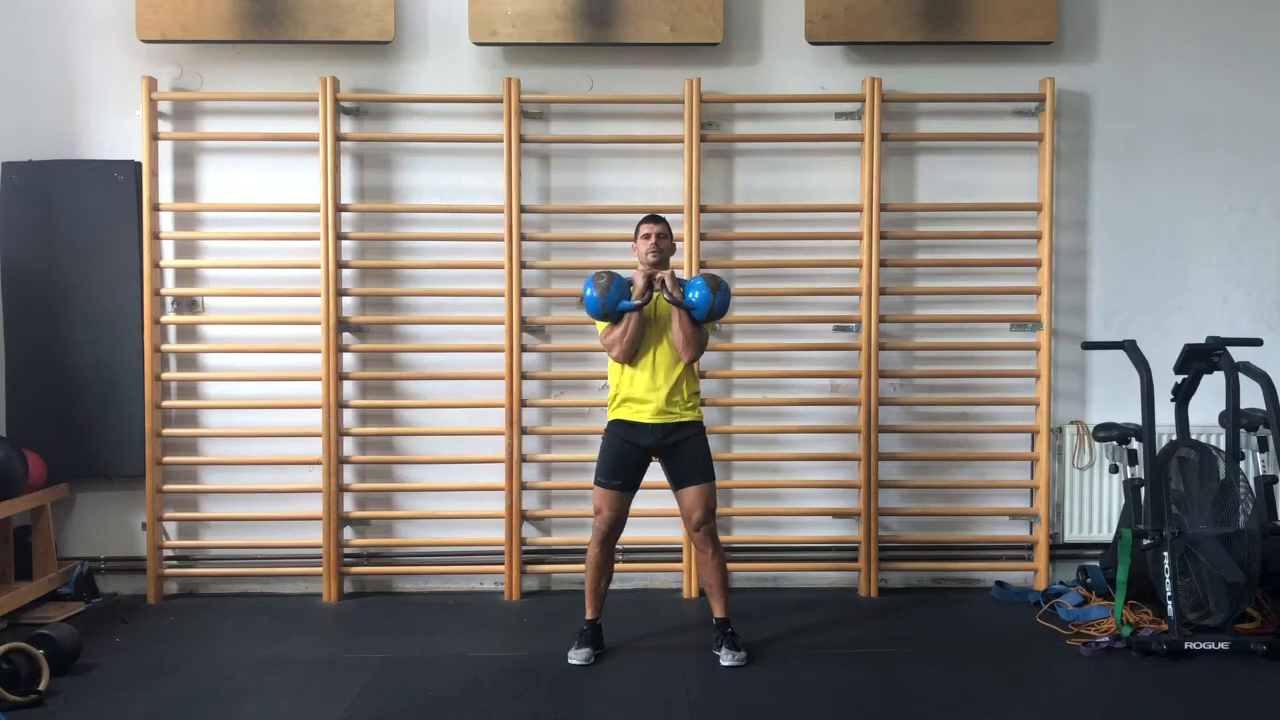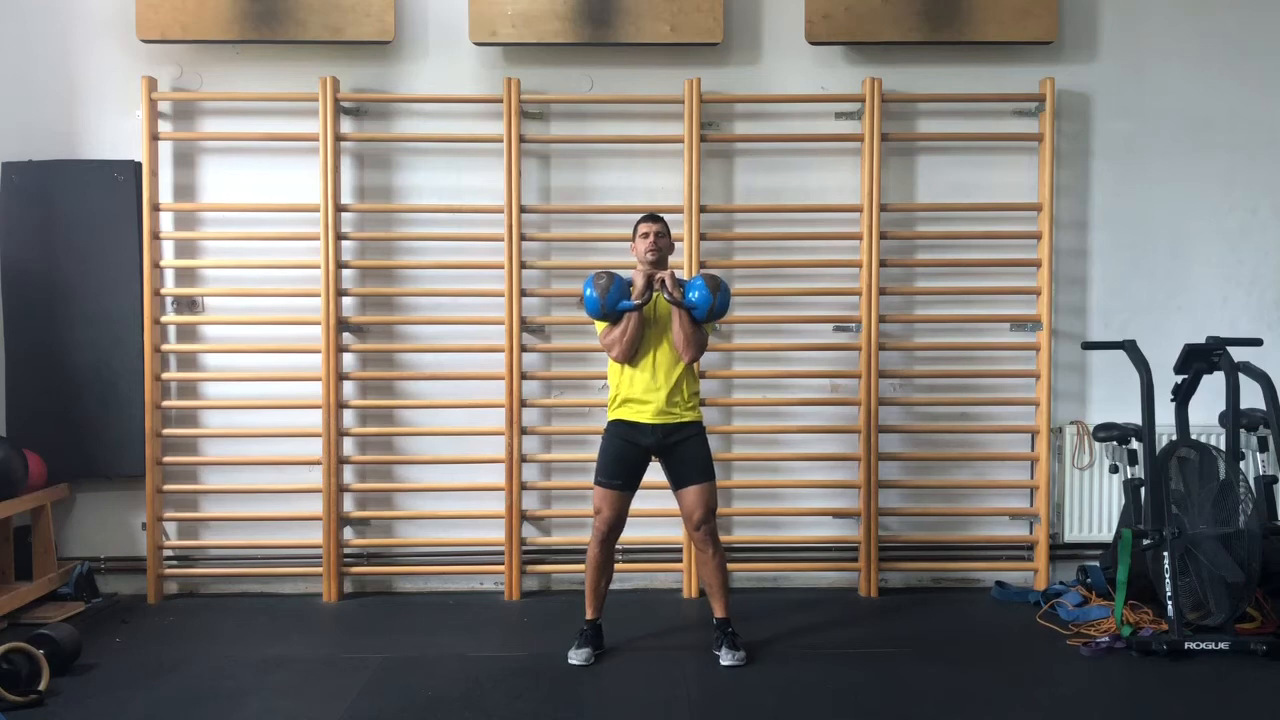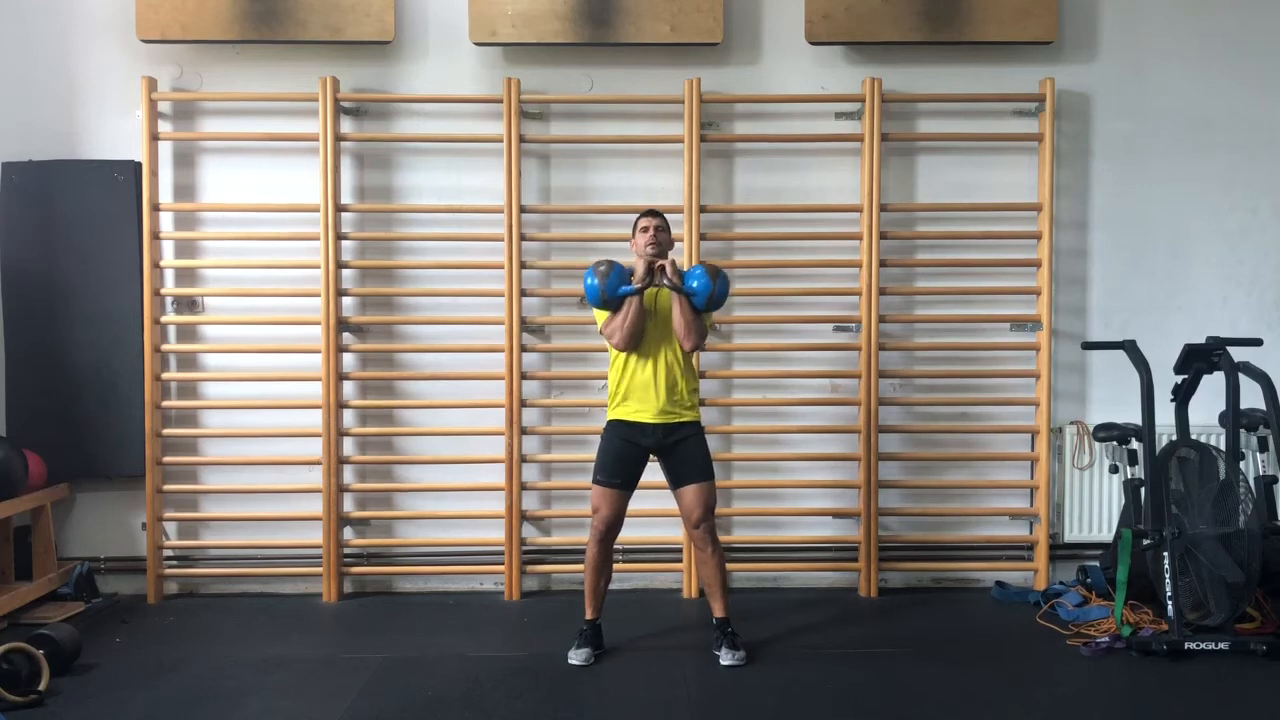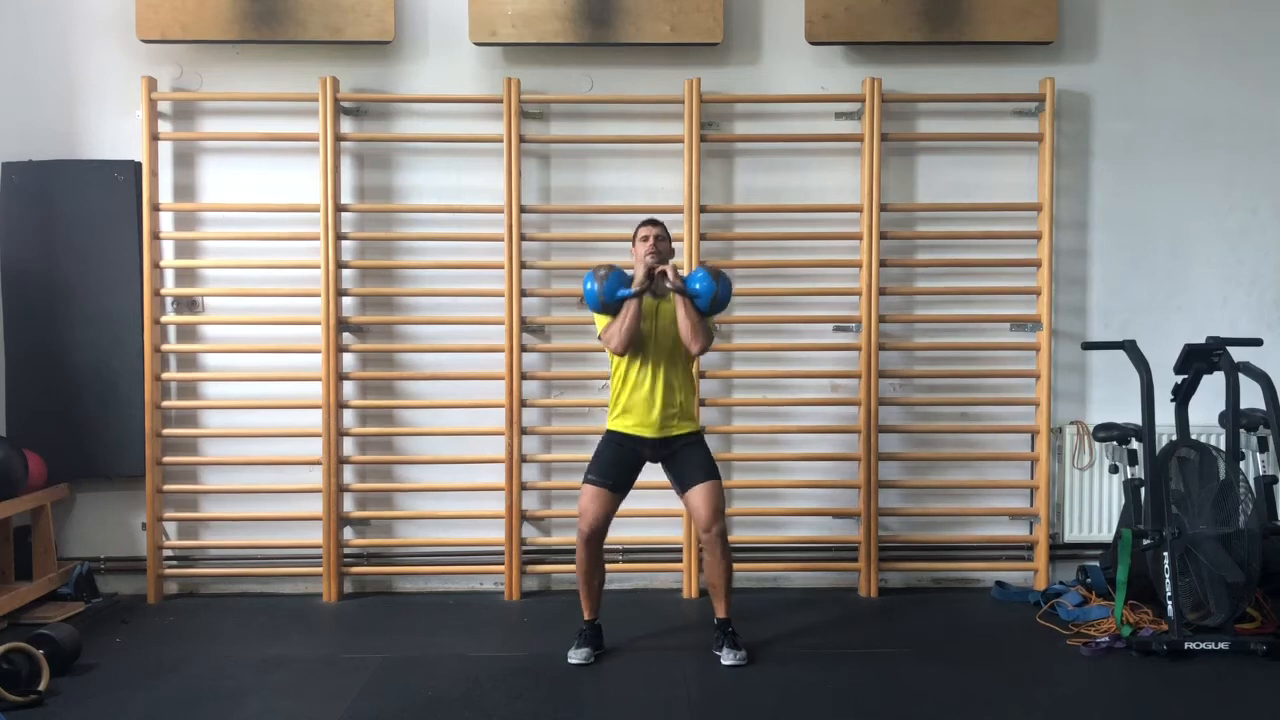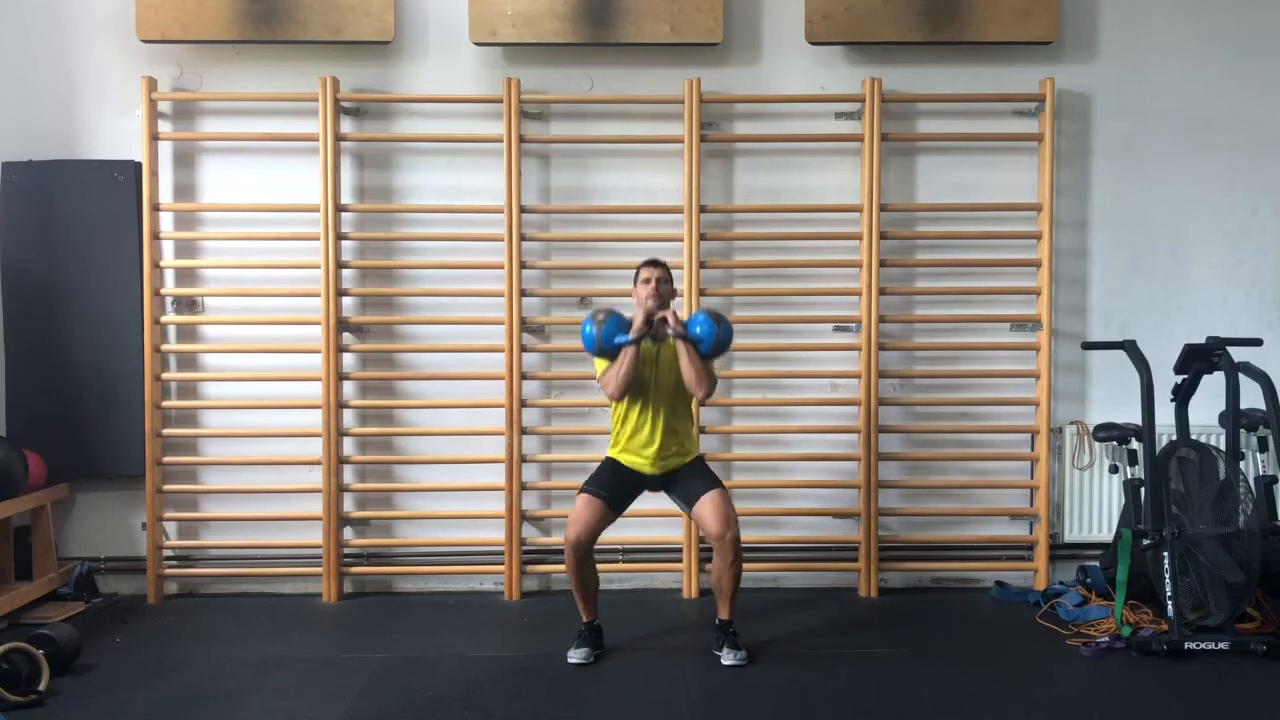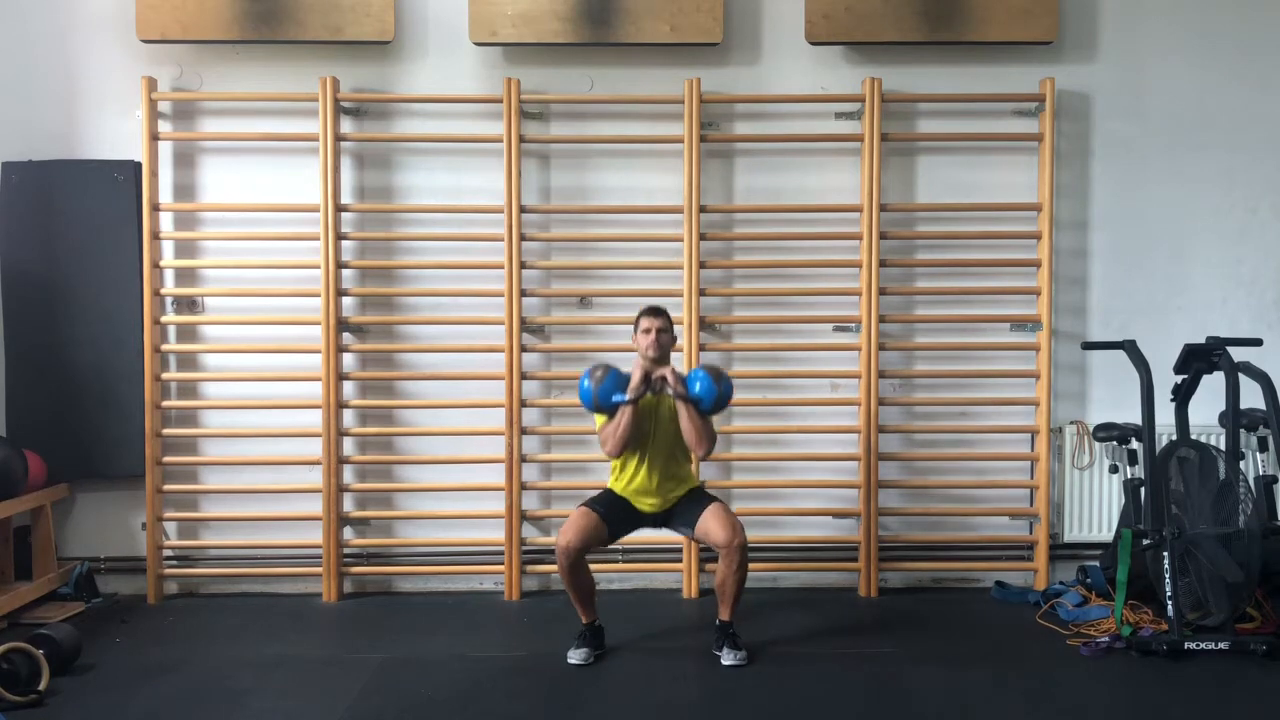
dt=0.2s
person 1, frame 1
left shoulder: (690, 293)
left elbow: (690, 353)
right elbow: (619, 352)
left wrist: (674, 295)
right wrist: (638, 295)
left hip: (682, 424)
right hip: (627, 423)
left knee: (702, 528)
right knee: (605, 529)
left ankle: (723, 628)
right ankle: (591, 628)
person 1, frame 2
left shoulder: (690, 294)
left elbow: (691, 353)
right elbow: (618, 352)
left wrist: (674, 296)
right wrist: (638, 296)
left hip: (682, 424)
right hip: (627, 422)
left knee: (703, 528)
right knee: (605, 528)
left ankle: (723, 628)
right ankle: (591, 628)
person 1, frame 3
left shoulder: (687, 289)
left elbow: (692, 341)
right elbow: (620, 340)
left wrist: (675, 285)
right wrist: (638, 284)
left hip: (681, 423)
right hip: (626, 422)
left knee: (702, 527)
right knee: (603, 528)
left ankle: (723, 628)
right ankle: (591, 628)
person 1, frame 4
left shoulder: (688, 297)
left elbow: (698, 345)
right elbow: (619, 344)
left wrist: (677, 289)
right wrist: (637, 289)
left hip: (681, 432)
right hip: (625, 431)
left knee: (712, 527)
right knee: (589, 529)
left ankle: (724, 628)
right ankle: (590, 628)
person 1, frame 5
left shoulder: (689, 339)
left elbow: (703, 391)
right elbow: (615, 391)
left wrist: (679, 332)
right wrist: (635, 333)
left hip: (681, 462)
right hip: (626, 461)
left knee: (726, 533)
right knee: (576, 537)
left ankle: (725, 630)
right ankle: (590, 629)
person 1, frame 6
left shoulder: (689, 387)
left elbow: (702, 449)
right elbow: (612, 449)
left wrist: (679, 391)
right wrist: (633, 390)
left hip: (679, 496)
right hip: (625, 497)
left knee: (733, 539)
right knee: (568, 544)
left ankle: (724, 630)
right ankle: (590, 629)
